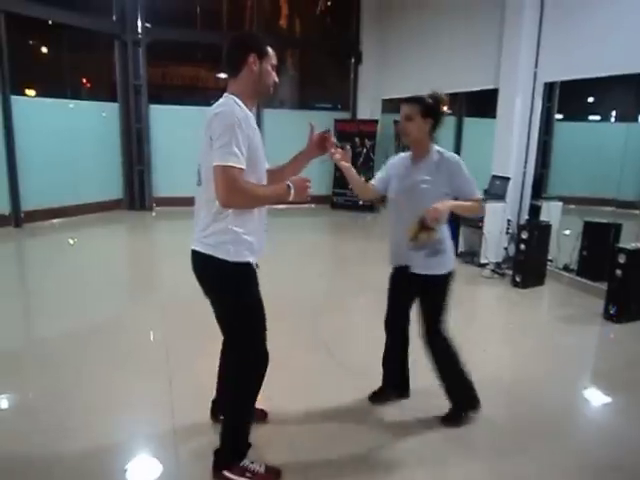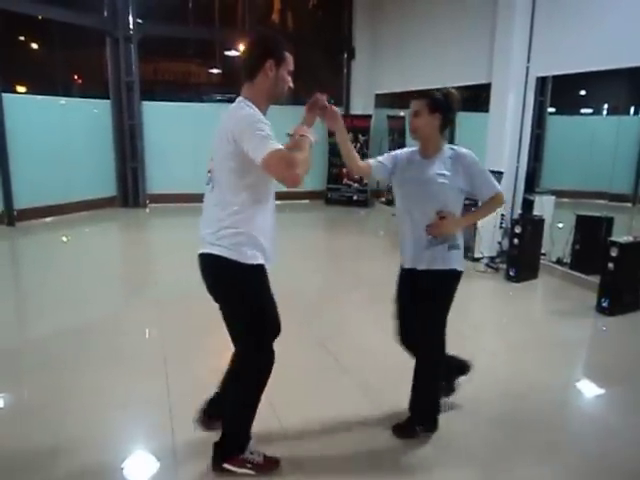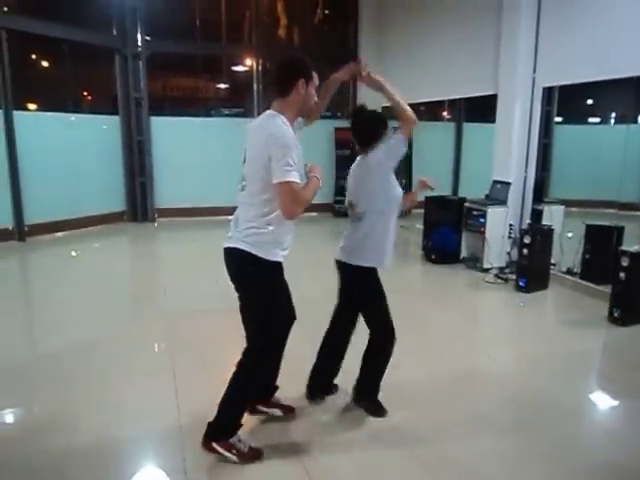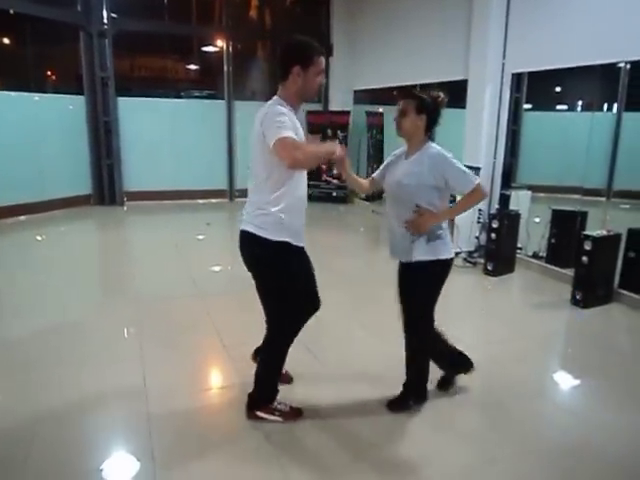
dt=1s
person 1, frame 1
left shoulder: (241, 116)
right shoulder: (229, 114)
left elbow: (263, 180)
right elbow: (231, 193)
left wrist: (308, 154)
right wrist: (290, 191)
left hip: (229, 255)
right hip: (224, 257)
left knee: (241, 341)
right knee: (252, 354)
left ankle: (226, 406)
person 1, frame 2
left shoulder: (244, 117)
right shoulder: (247, 118)
left elbow: (278, 170)
right elbow: (291, 173)
left wrist: (302, 127)
right wrist: (304, 139)
left hip: (228, 255)
right hip: (235, 259)
left knee: (263, 334)
right knee: (258, 353)
left ankle: (220, 408)
right ankle: (231, 450)
person 1, frame 3
left shoulder: (267, 123)
right shoulder: (282, 136)
left elbow: (310, 113)
right elbow: (292, 206)
left wrist: (337, 81)
right wrist: (315, 180)
left hip: (247, 250)
right hip: (257, 255)
left knee: (280, 322)
right knee: (264, 345)
left ankle: (261, 396)
right ankle: (221, 432)
person 1, frame 4
left shoulder: (284, 114)
right shoulder: (277, 115)
right elbow: (296, 158)
left wrist: (318, 150)
right wrist: (330, 149)
left hip: (281, 236)
right hip: (268, 238)
left knee: (306, 302)
right knee: (285, 318)
left ankle: (266, 355)
right ankle: (262, 401)
person 2, frame 1
left shoulder: (448, 163)
right shoulder: (397, 163)
left elbow: (478, 206)
right elbow: (368, 194)
left wrist: (449, 205)
right wrist: (347, 169)
left hip: (434, 264)
right hip: (403, 261)
left knee: (432, 332)
right knee: (394, 324)
left ankle: (465, 398)
right ankle: (395, 384)
person 2, frame 2
left shoulder: (461, 160)
right shoulder: (400, 160)
left elbow: (497, 199)
right elbow: (359, 168)
left wrist: (460, 222)
right wrist: (339, 131)
left hip: (443, 263)
right hip: (410, 262)
left knee: (427, 336)
right knee: (409, 332)
left ankle: (424, 417)
right ankle: (450, 368)
person 2, frame 3
left shoulder: (360, 169)
right shoulder: (378, 163)
right elbow: (409, 121)
left wrist: (416, 193)
right wrist: (381, 86)
left hip: (351, 260)
right hip: (362, 264)
left knee: (343, 321)
right knee: (383, 332)
left ankle: (319, 385)
right ankle: (366, 393)
person 2, frame 4
left shoulder: (437, 158)
right shoulder: (396, 158)
left elbow: (478, 192)
right elbow: (366, 187)
left wrist: (438, 217)
right wrist: (344, 169)
left hip: (432, 255)
right hip: (407, 255)
left knee: (418, 322)
right knee: (415, 322)
left ankle: (414, 390)
right ankle: (456, 362)
